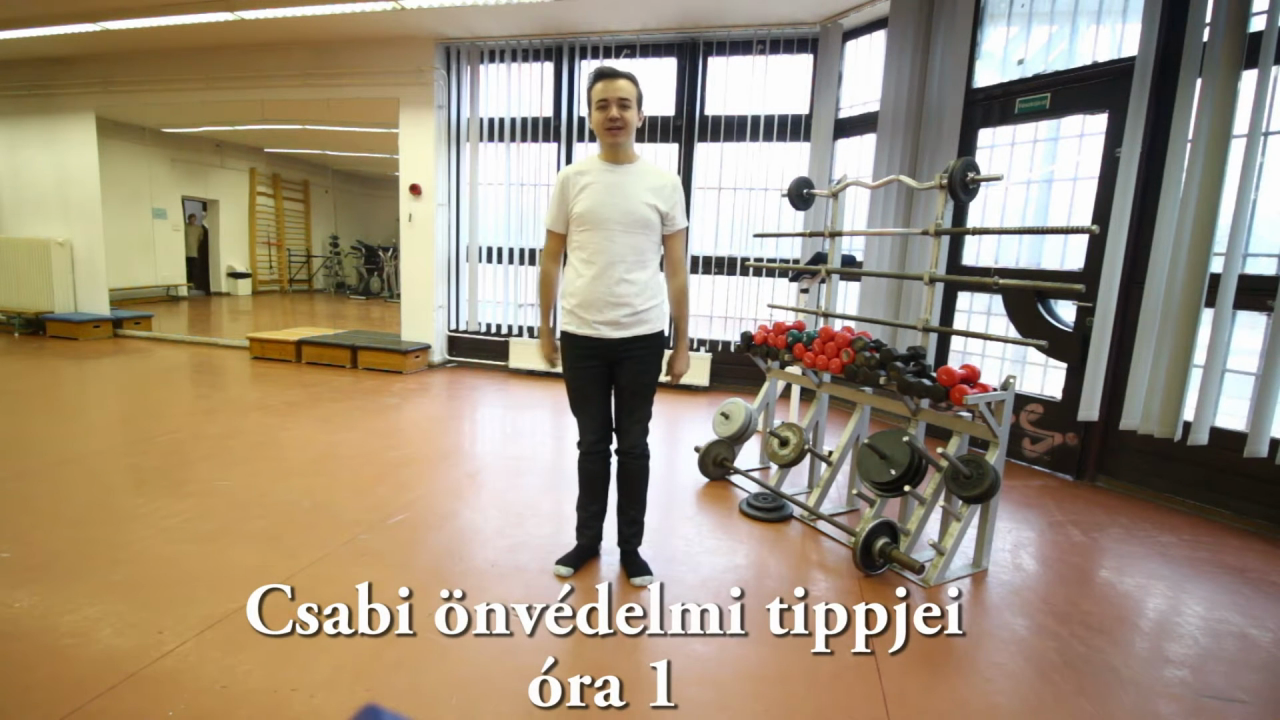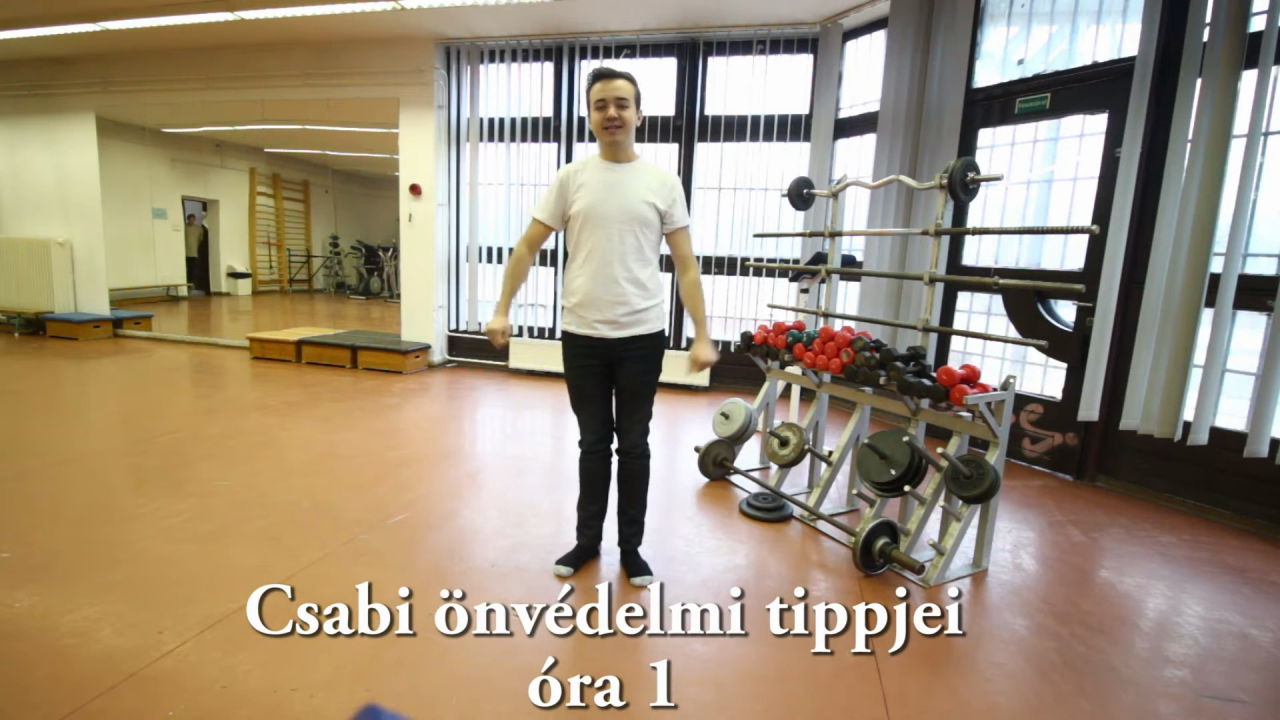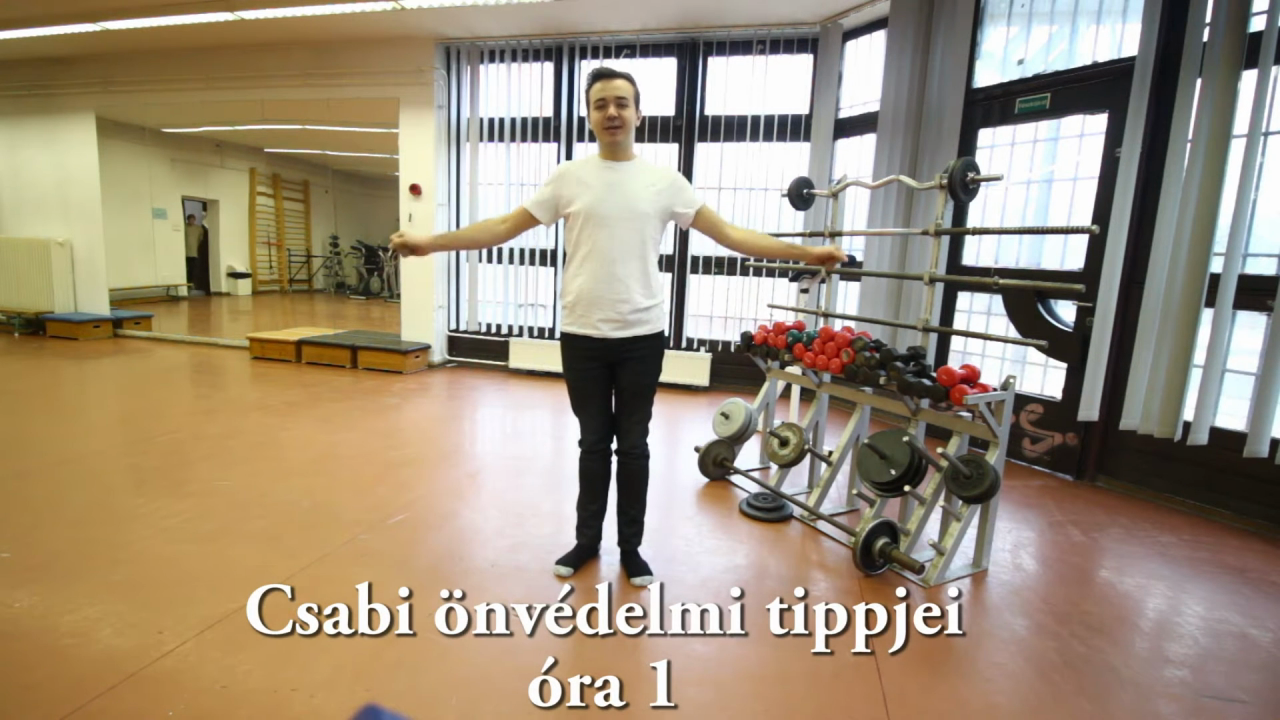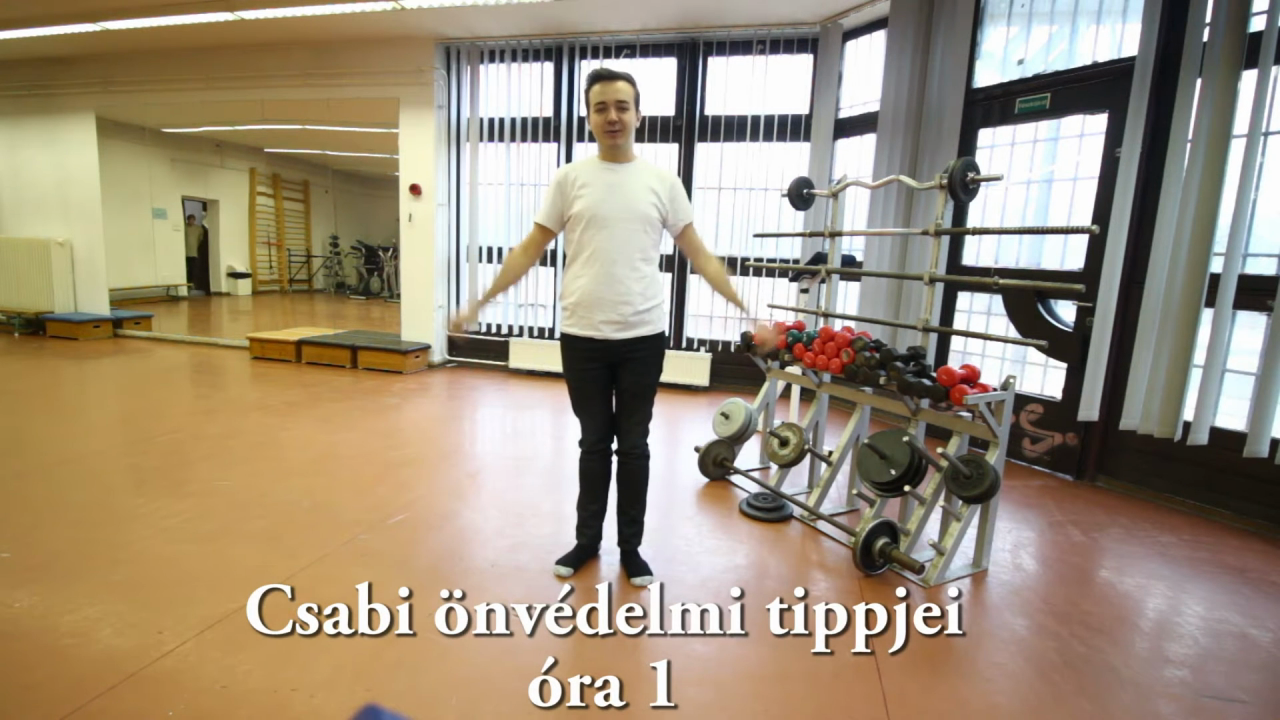
dt=0.3s
person 1, frame 1
left shoulder: (665, 184)
right shoulder: (571, 180)
left elbow: (676, 270)
right elbow: (550, 260)
left wrist: (681, 344)
right wrist: (546, 329)
left hip: (642, 338)
right hip: (582, 337)
left knee: (633, 445)
right knee: (592, 443)
left ankle: (630, 546)
right ankle: (588, 539)
person 1, frame 2
left shoulder: (662, 182)
right shoulder: (571, 178)
left elbow: (685, 262)
right elbow: (529, 246)
left wrist: (702, 334)
right wrist: (502, 308)
left hip: (641, 336)
right hip: (582, 335)
left knee: (633, 444)
right knee: (592, 442)
left ankle: (630, 546)
right ankle: (586, 541)
person 1, frame 3
left shoulder: (664, 179)
right shoulder: (569, 176)
left elbow: (727, 233)
right elbow: (506, 226)
left wrist: (801, 252)
right wrist: (433, 243)
left hip: (641, 335)
right hip: (582, 335)
left knee: (632, 444)
right knee: (593, 442)
left ankle: (630, 546)
right ankle: (587, 540)
person 1, frame 4
left shoulder: (662, 182)
right shoulder: (569, 179)
left elbow: (698, 256)
right elbow: (530, 249)
left wrist: (747, 311)
right wrist: (478, 303)
left hip: (642, 337)
right hip: (582, 336)
left knee: (633, 445)
right knee: (594, 443)
left ankle: (630, 546)
right ankle: (587, 540)
